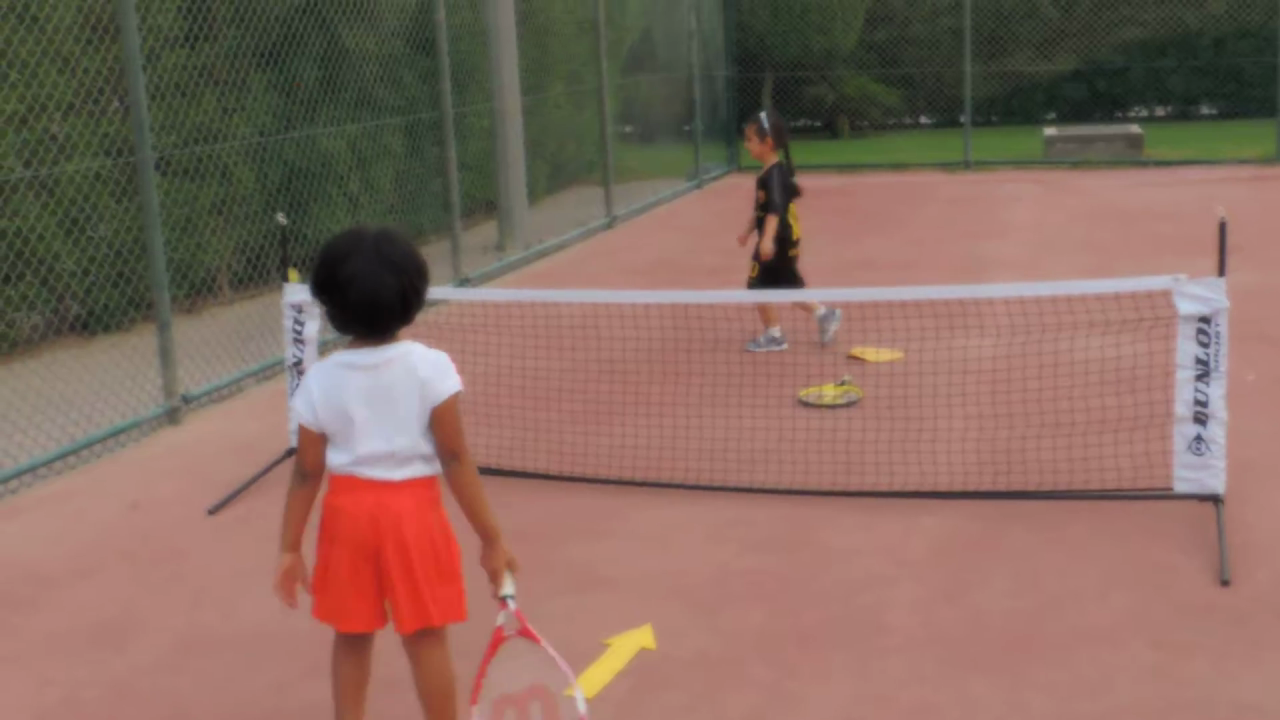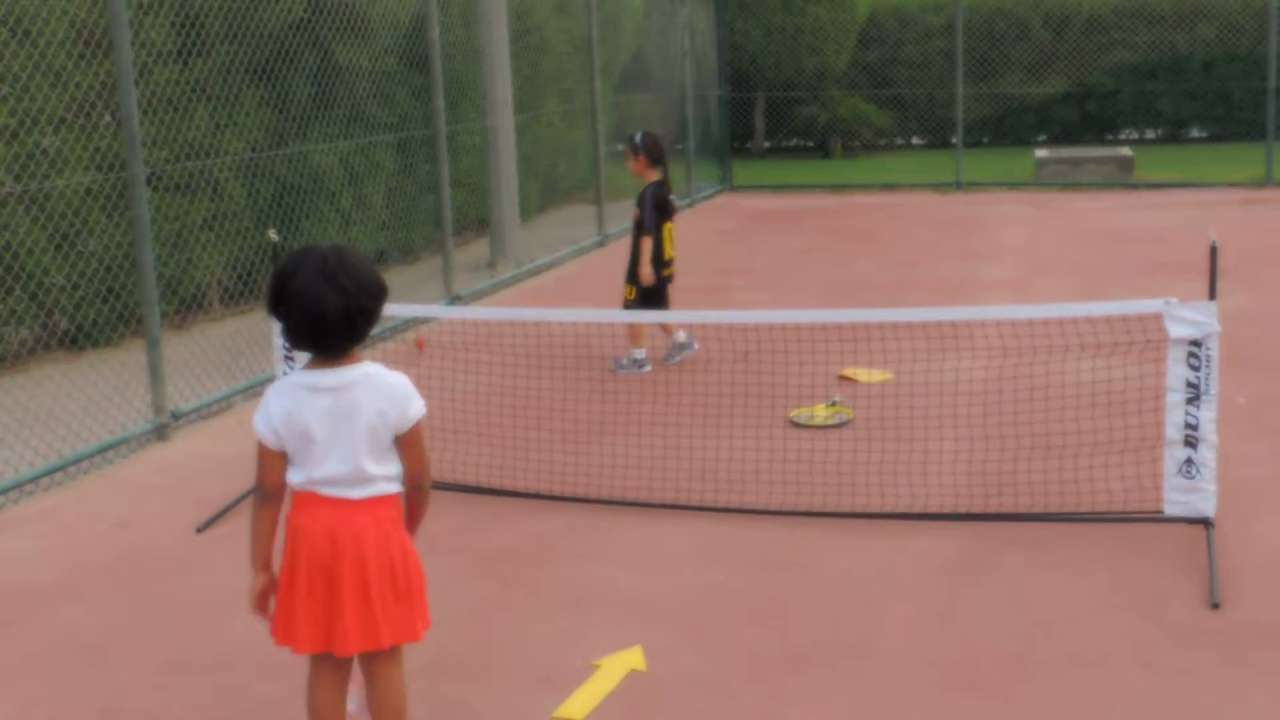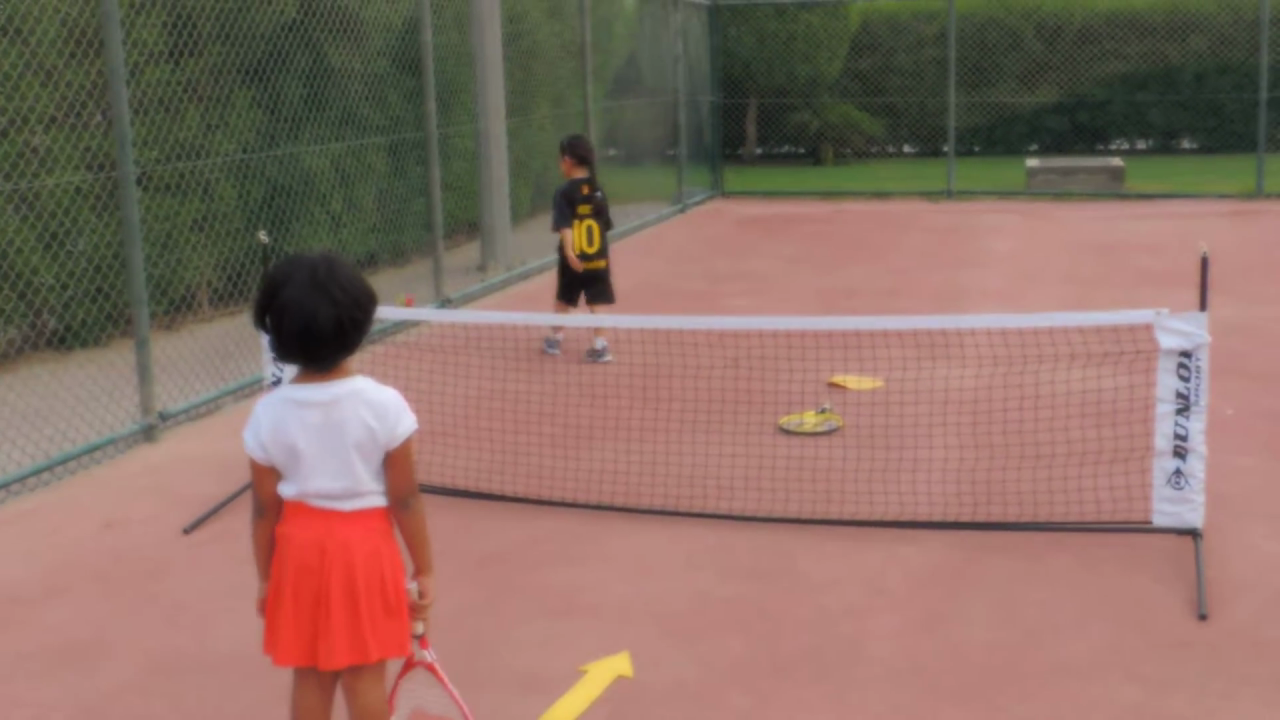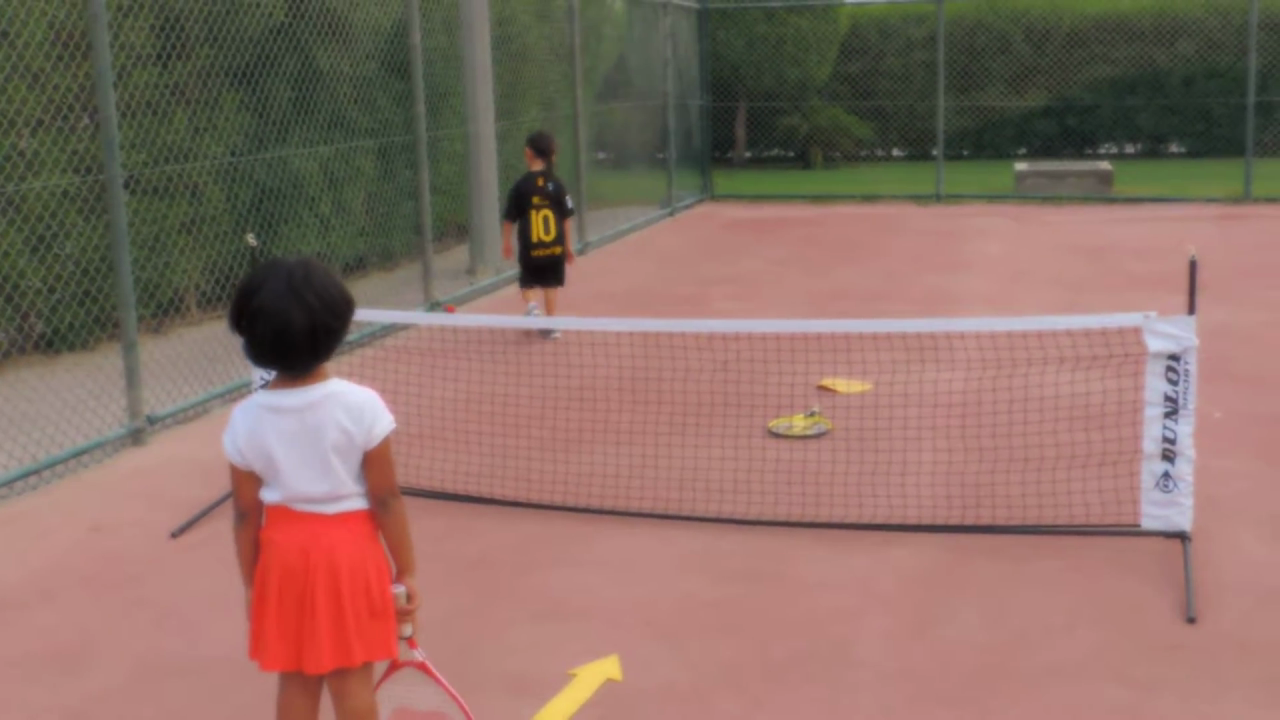
dt=0.7s
person 1, frame 1
left shoulder: (320, 380)
right shoulder: (430, 367)
left elbow: (305, 474)
right elbow: (455, 459)
left wrist: (289, 549)
right wrist: (490, 537)
left hip: (350, 513)
right hip: (413, 512)
left knee: (351, 639)
right knee: (427, 639)
person 1, frame 2
left shoulder: (280, 398)
right shoulder: (393, 388)
left elbow: (268, 492)
right elbow: (418, 481)
left wrist: (261, 568)
right wrist: (405, 533)
left hip: (313, 534)
right hip: (378, 532)
left knee: (327, 661)
right knee: (382, 660)
person 1, frame 3
left shoulder: (269, 413)
right shoulder: (383, 404)
left elbow: (264, 509)
right elbow: (404, 499)
left wrist: (265, 577)
right wrist: (423, 569)
left hip: (301, 547)
right hip: (363, 547)
left knee: (310, 672)
right knee: (364, 673)
person 1, frame 4
left shoulder: (246, 419)
right shoulder: (361, 405)
left elbow: (246, 514)
right elbow: (386, 498)
left wrist: (251, 583)
right wrist: (406, 570)
left hip: (285, 553)
right hip: (349, 552)
left knee: (296, 679)
right knee: (352, 679)
person 2, frame 1
left shoulder: (774, 175)
right shoulder: (770, 172)
left elbow: (775, 210)
left wrist: (767, 238)
right wrist: (748, 230)
left hip: (778, 241)
right hip: (785, 241)
left knee: (757, 288)
right knee: (792, 286)
left ankle: (773, 336)
right ankle: (825, 315)
person 2, frame 2
left shoulder: (649, 194)
right shoulder: (662, 189)
left elbow: (648, 232)
left wrist: (644, 264)
left hip: (647, 262)
right hip: (663, 261)
left knee: (634, 309)
right knee: (655, 306)
left ankle: (638, 357)
right ankle: (681, 340)
person 2, frame 3
left shoulder: (565, 193)
right shoulder: (599, 192)
left elbow: (564, 227)
left wrist: (569, 253)
left hip: (573, 260)
right hip: (599, 259)
left knee: (563, 300)
right knee: (598, 303)
left ankle: (555, 339)
right ankle: (600, 345)
person 2, frame 4
left shoulder: (521, 185)
right shoulder: (557, 185)
left elbow: (510, 218)
right elbow: (566, 218)
left wrist: (507, 243)
right wrist: (568, 245)
left hip: (531, 248)
right hip: (555, 246)
left knee: (527, 284)
right knee: (551, 285)
left ankle: (532, 309)
